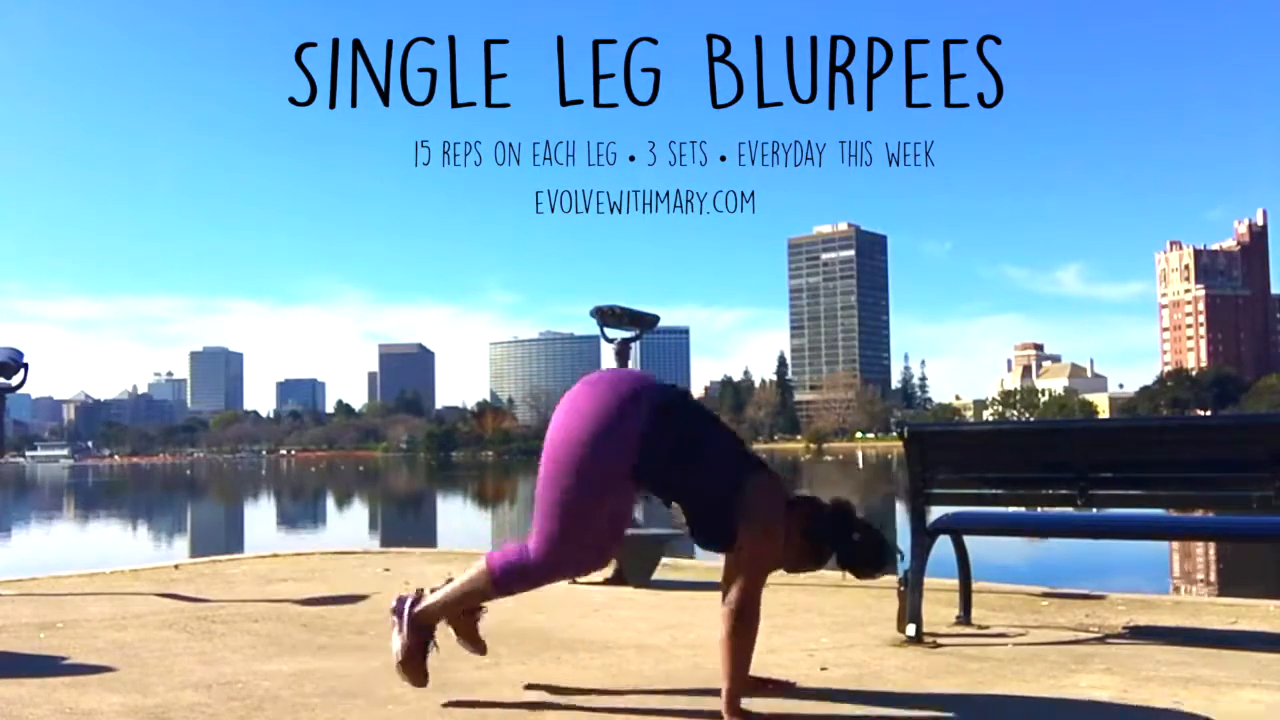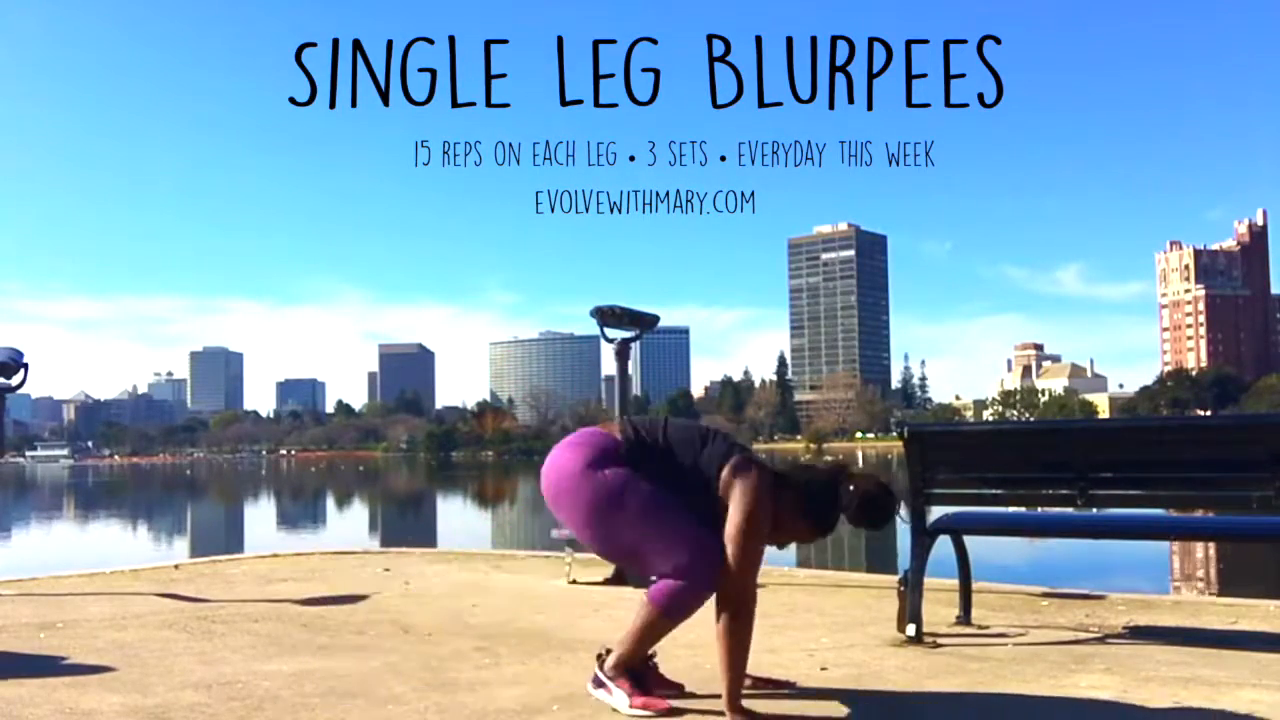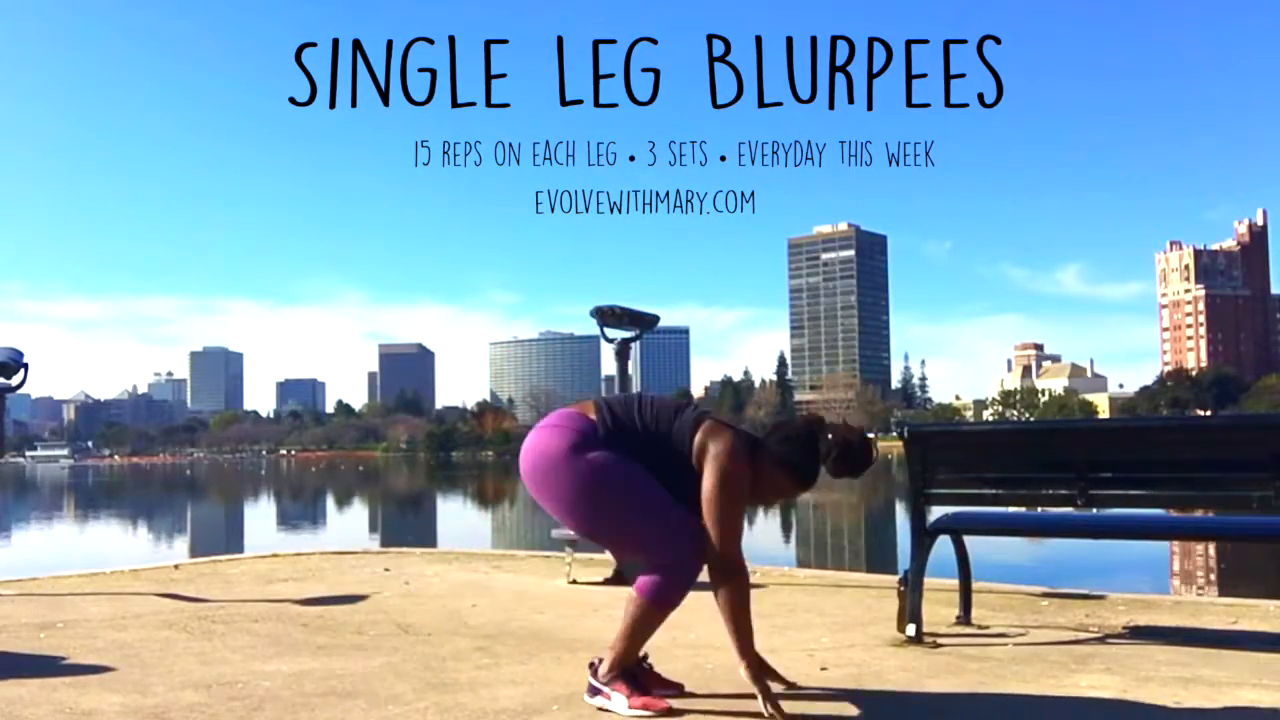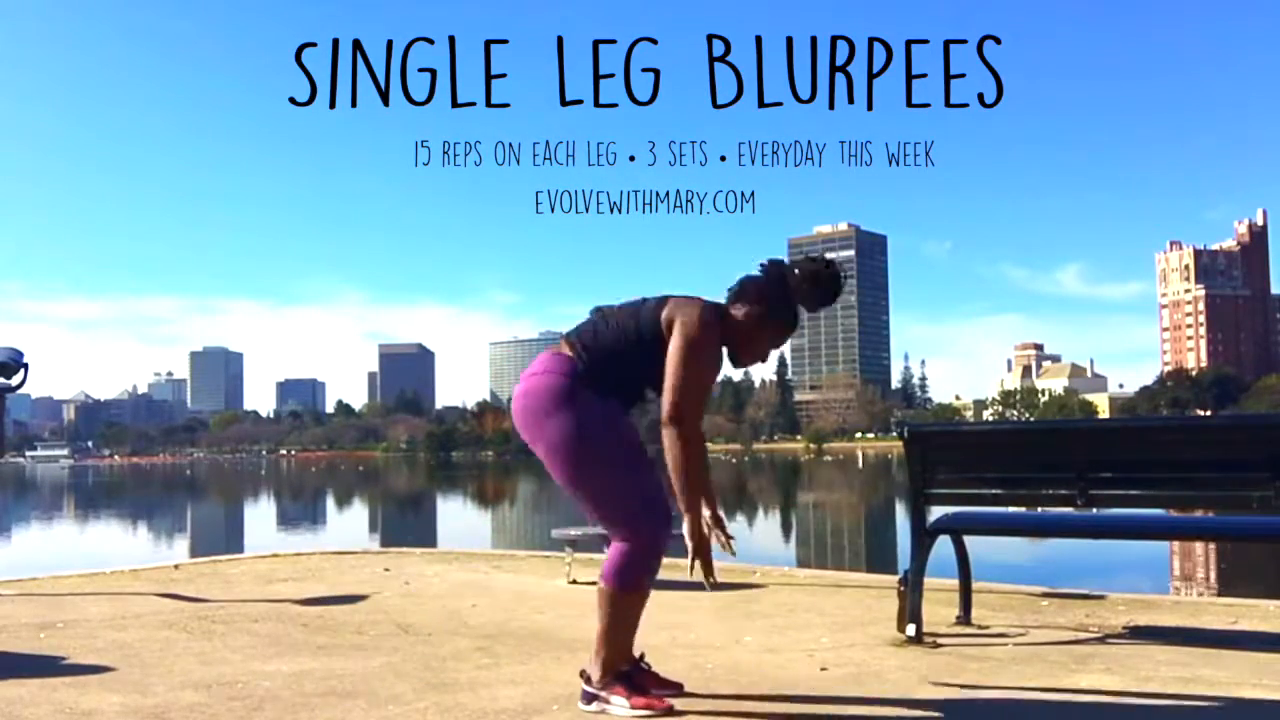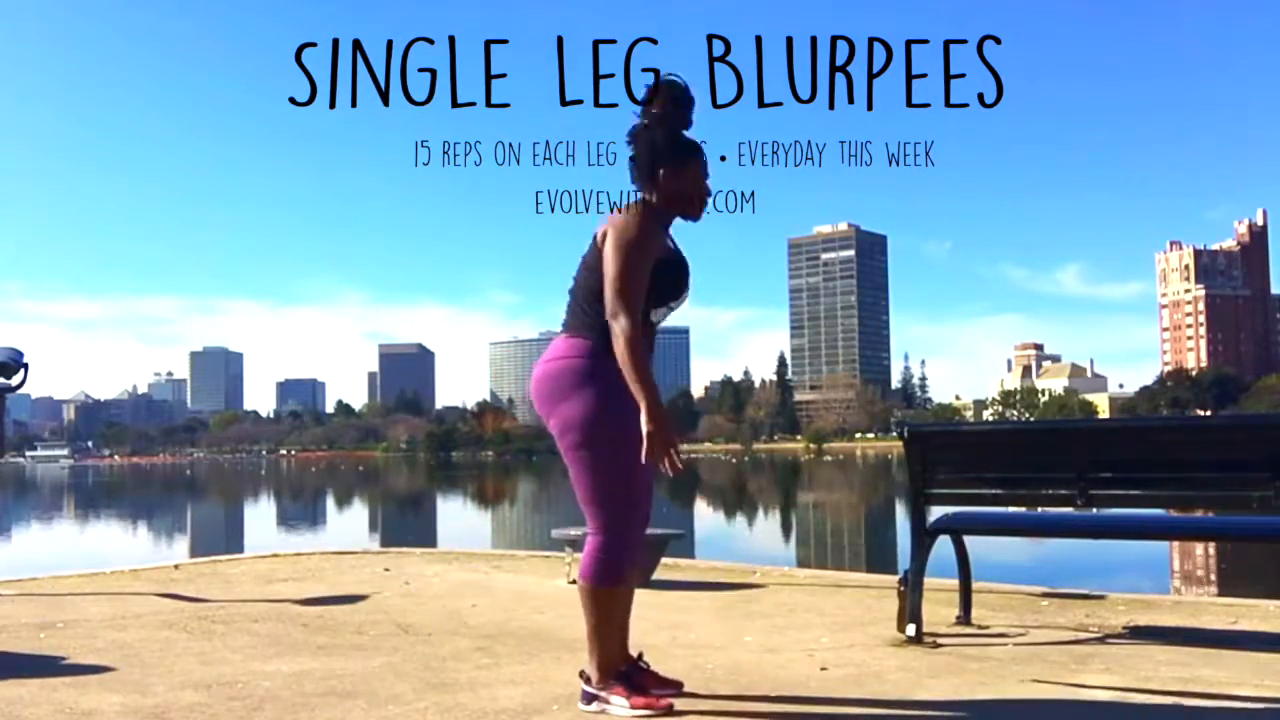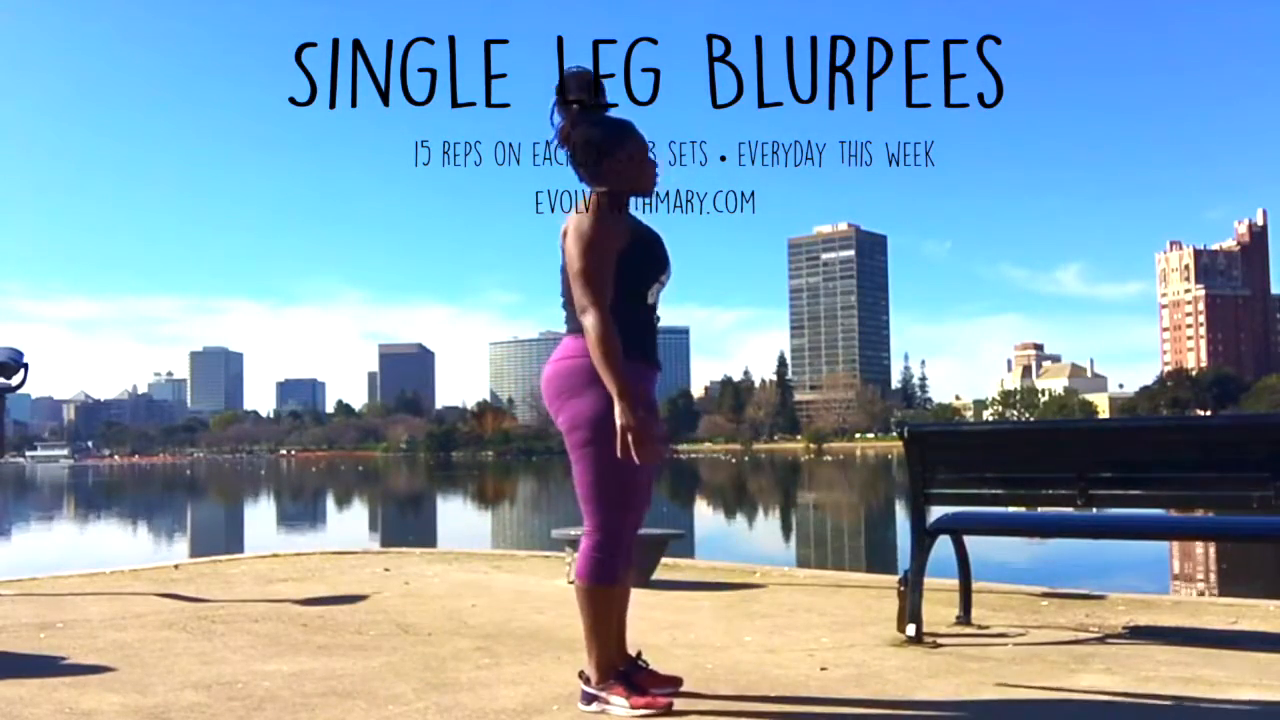
dt=0.2s
person 1, frame 1
left shoulder: (760, 508)
right shoulder: (769, 516)
left elbow: (734, 591)
right elbow: (741, 602)
left wrist: (739, 675)
left hip: (615, 408)
right hip: (608, 411)
left knee: (598, 546)
right knee: (551, 554)
left ankle: (462, 603)
right ankle: (423, 614)
person 1, frame 2
left shoulder: (768, 493)
right shoulder: (757, 494)
left elbow: (734, 597)
right elbow: (737, 600)
left wrist: (737, 675)
left hip: (603, 467)
right hip: (581, 468)
left knee: (690, 562)
right knee: (699, 564)
left ankle: (633, 663)
right ankle: (615, 668)
person 1, frame 3
left shoulder: (730, 455)
right shoulder: (731, 459)
left elbow: (726, 565)
right elbow: (727, 566)
left wrist: (749, 656)
right wrist: (749, 662)
left hip: (577, 453)
right hip: (560, 451)
left knee: (681, 548)
right knee: (682, 553)
left ankle: (625, 663)
right ankle: (608, 674)
person 1, frame 4
left shoulder: (704, 337)
right shoulder: (700, 324)
left elbow: (687, 431)
right elbow: (674, 421)
left wrist: (706, 506)
right wrist: (693, 517)
left hip: (573, 397)
right hip: (556, 395)
left knee: (646, 523)
right knee: (643, 529)
left ankle: (619, 665)
right ankle: (604, 680)
person 1, frame 5
left shoulder: (655, 235)
right shoulder: (635, 225)
right elbow: (622, 320)
left wrist: (649, 408)
right wrist: (651, 410)
left hip: (605, 380)
right hip: (586, 379)
left knee: (628, 528)
right knee: (615, 529)
left ankle: (619, 663)
person 1, frame 6
left shoulder: (619, 223)
right shoulder: (595, 220)
right elbow: (594, 316)
left wrist: (633, 397)
right wrist: (625, 400)
left hip: (620, 383)
right hip: (595, 381)
left knee: (623, 530)
right knee: (607, 531)
left ankle: (618, 662)
